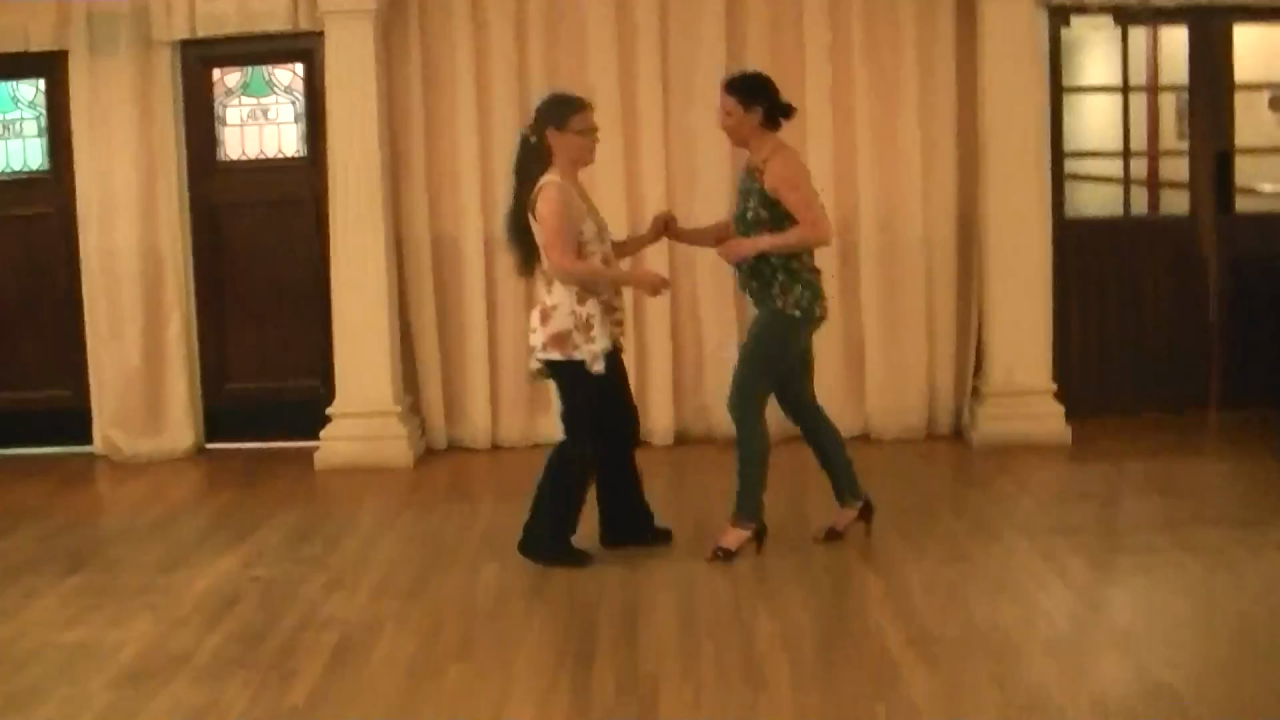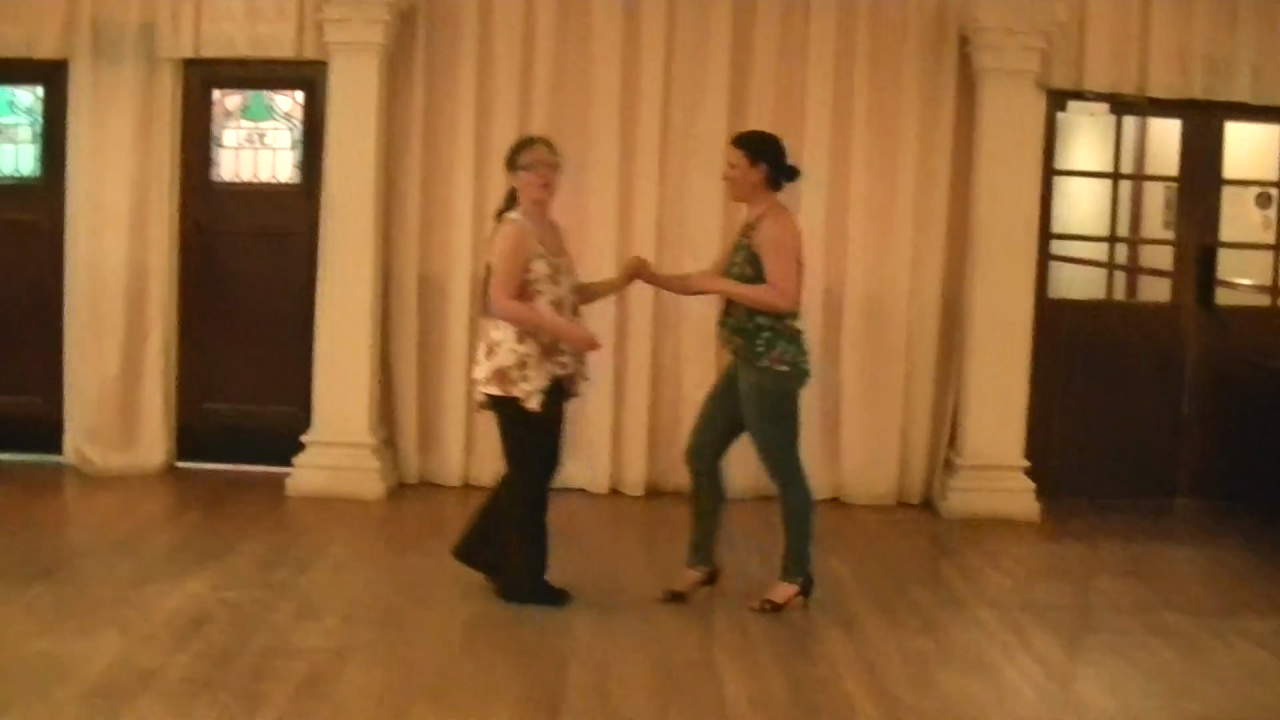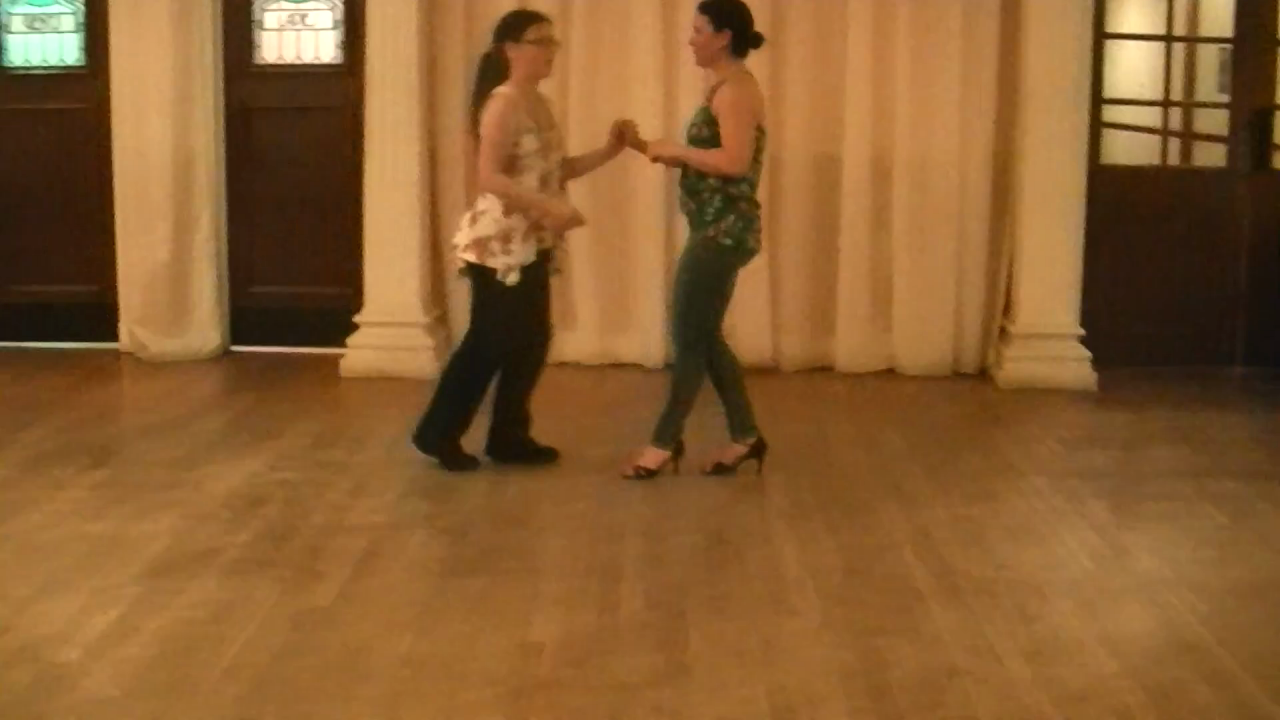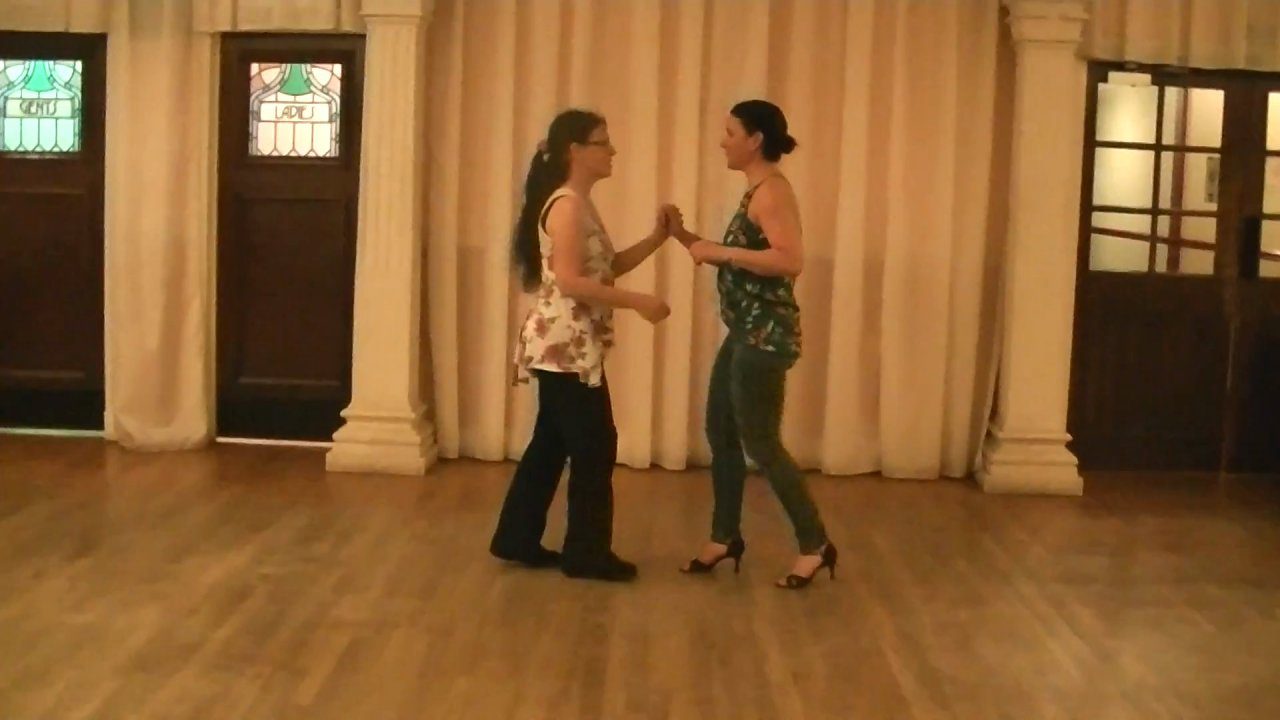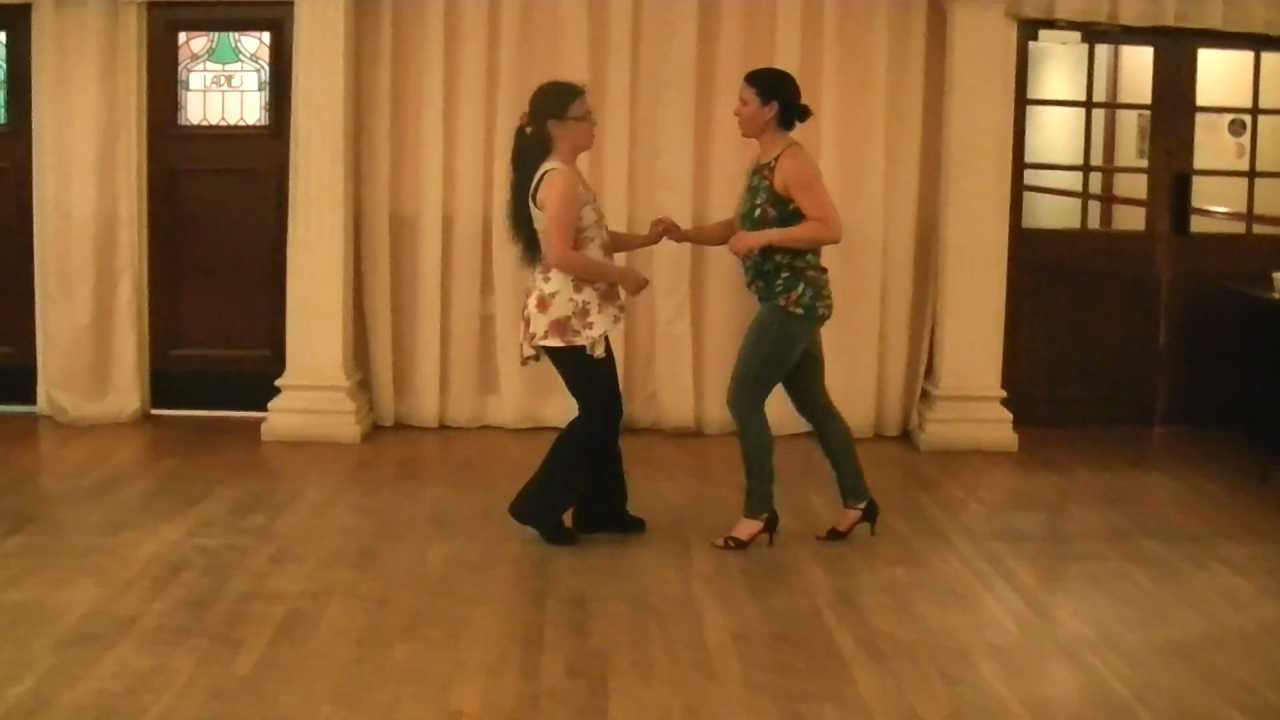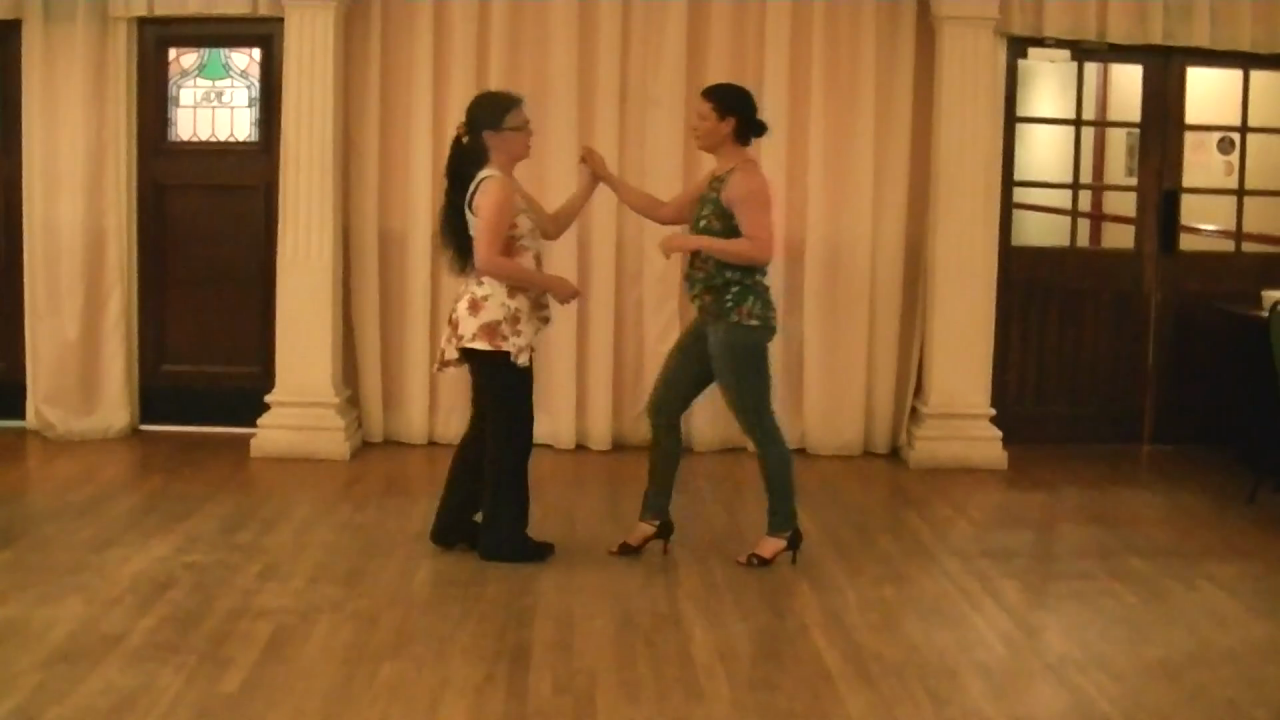
dt=0.7s
person 1, frame 1
left shoulder: (782, 164)
right shoulder: (754, 165)
left elbow: (817, 230)
right elbow: (734, 230)
left wrist: (755, 245)
right wrist: (680, 234)
left hip: (789, 303)
right hip: (777, 302)
left knee: (744, 403)
right knee: (800, 404)
left ankle: (746, 521)
right ankle: (852, 500)
person 1, frame 2
left shoulder: (777, 225)
right shoulder: (752, 223)
left elbow: (784, 298)
right elbow: (713, 279)
left wrist: (719, 284)
right wrist: (654, 279)
left hip: (774, 364)
right hip: (747, 362)
left knee: (783, 470)
right knee: (700, 455)
left ankle: (796, 575)
right ankle: (701, 562)
person 1, frame 3
left shoulder: (735, 89)
right shoulder: (727, 88)
left elbow: (733, 162)
left wrist: (674, 149)
right wrist: (647, 147)
left hip: (722, 231)
right hip: (714, 230)
left knee: (687, 336)
right knee: (704, 335)
left ankle: (666, 441)
right ankle: (745, 435)
person 1, frame 4
left shoulder: (771, 192)
right shoulder: (756, 192)
left elbow: (790, 261)
left wrist: (721, 251)
right wrist: (686, 237)
left hip: (765, 335)
right hip: (747, 332)
left knee: (761, 443)
right knee: (720, 434)
left ankle: (814, 545)
right ankle: (725, 538)
person 1, frame 5
left shoulder: (795, 164)
right shoulder: (763, 164)
left elbow: (829, 228)
right elbow: (735, 230)
left wrist: (763, 236)
right wrist: (682, 234)
left hip: (795, 301)
right hip: (786, 301)
left knee: (743, 400)
right knee: (813, 404)
left ankle: (758, 513)
right ankle: (858, 501)
person 1, frame 6
left shoulder: (746, 179)
right shoulder: (717, 178)
left elbow: (761, 251)
right elbow: (666, 211)
left wrist: (696, 241)
right wrist: (608, 178)
left hip: (741, 319)
right hip: (714, 317)
left knee: (757, 423)
right knee: (662, 409)
left ankle: (783, 528)
right ankle: (655, 518)
person 2, frame 1
left shoulder: (571, 189)
right shoulder: (553, 192)
right elbow: (564, 266)
left wrist: (647, 237)
right wrist: (634, 277)
left hip: (590, 329)
right hip: (571, 333)
left knee: (619, 424)
right knee: (586, 433)
left ankle: (627, 522)
right ankle: (544, 536)
person 2, frame 2
left shoulder: (553, 229)
right shoulder: (513, 230)
left elbow: (562, 294)
right elbow: (502, 303)
left wrist: (619, 281)
right wrist: (567, 331)
left hip: (548, 368)
right hip: (515, 368)
left knee: (539, 464)
right knee: (530, 469)
left ankle: (482, 546)
right ankle: (522, 579)
person 2, frame 3
left shoulder: (540, 104)
right shoulder: (502, 104)
left elbow: (555, 169)
right elbow: (490, 177)
left wrist: (608, 151)
right wrist: (551, 206)
left hip: (532, 243)
right hip: (499, 241)
left knee: (532, 339)
right knee: (489, 340)
left ankle: (508, 435)
right ankle: (438, 433)
person 2, frame 4
left shoulder: (580, 203)
right shoulder: (567, 205)
left elbow: (606, 267)
right elbow: (569, 281)
left wrist: (656, 239)
right wrist: (637, 301)
left hip: (570, 344)
right hip: (565, 345)
left knee: (553, 441)
right knee: (596, 444)
left ankle: (515, 538)
right ankle: (587, 552)
person 2, frame 5
left shoulder: (566, 175)
right shoulder: (558, 179)
left elbow: (592, 241)
right elbow: (561, 255)
left wrist: (644, 239)
right wrist: (621, 275)
left hip: (579, 314)
right hip: (567, 316)
left knee: (604, 408)
right knee: (599, 410)
left ankle: (601, 508)
right ankle: (538, 504)
person 2, frame 6
left shoulder: (504, 185)
right shoulder: (495, 186)
left elbow: (550, 228)
right elbow: (488, 260)
left wrist: (590, 183)
right wrist: (550, 283)
left hip: (497, 324)
right hip: (495, 325)
left knee: (489, 425)
right knee: (511, 427)
left ankle: (455, 522)
right ankle: (503, 537)
